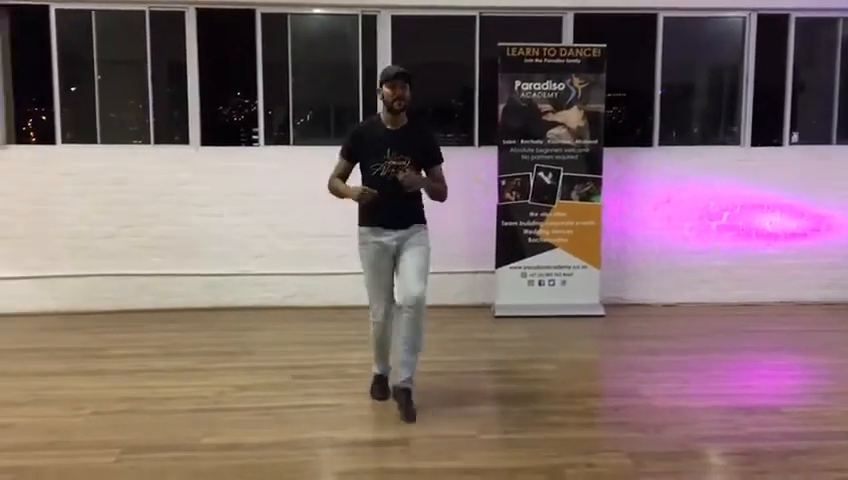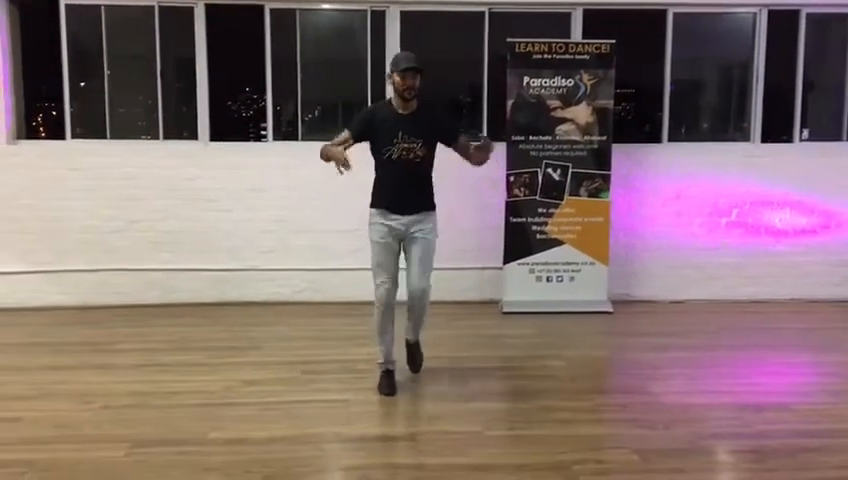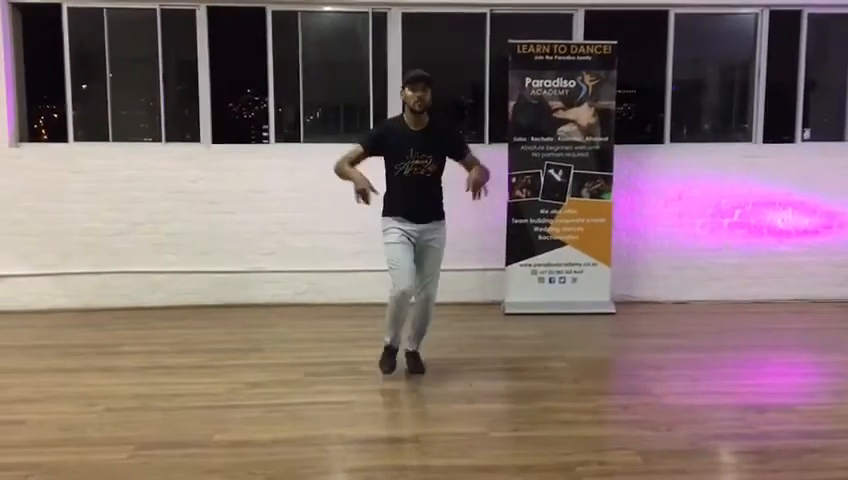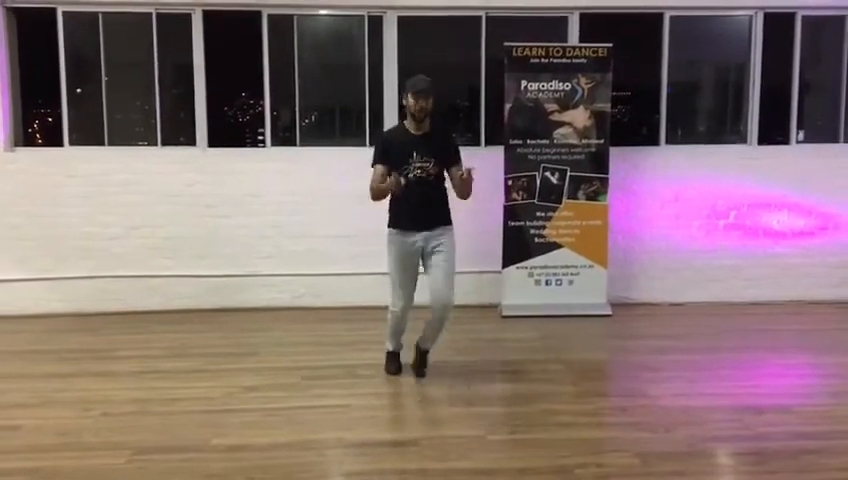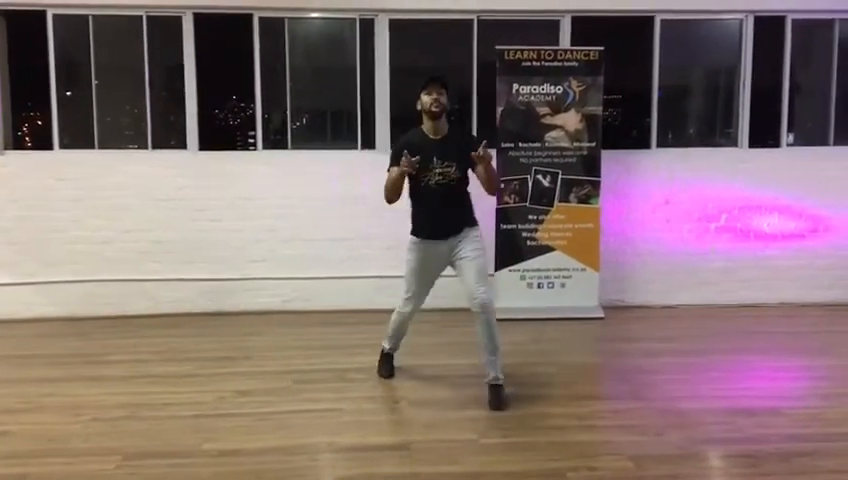
dt=0.3s
person 1, frame 1
left shoulder: (422, 136)
right shoulder: (362, 133)
left elbow: (442, 192)
right elbow: (334, 181)
left wrist: (422, 182)
right wrist: (350, 192)
left hip: (413, 232)
right hip: (374, 233)
left knee: (413, 300)
right knee: (381, 312)
left ankle: (404, 385)
right ankle: (380, 372)
person 1, frame 2
left shoulder: (433, 118)
right shoulder: (374, 116)
left elbow: (471, 155)
right elbow: (328, 150)
left wrist: (482, 149)
right wrist: (332, 152)
left hip: (423, 216)
right hip: (383, 216)
left knee: (419, 290)
right knee: (384, 292)
left ankle: (413, 339)
right ankle: (386, 366)
person 1, frame 3
left shoulder: (444, 132)
right shoulder: (387, 131)
left elbow: (475, 165)
right elbow: (341, 164)
left wrist: (479, 174)
right wrist: (356, 178)
left hip: (433, 225)
right hip: (397, 222)
left knee: (426, 295)
right knee: (402, 288)
left ankle: (413, 349)
right ankle: (391, 344)
person 1, frame 4
left shoulder: (444, 140)
right shoulder: (389, 140)
left elbow: (462, 193)
right elbow: (373, 193)
left wrist: (465, 182)
right wrist: (387, 186)
left hip: (440, 231)
right hip: (402, 233)
left knee: (442, 301)
right knee: (400, 303)
left ankle: (423, 346)
right ankle: (393, 349)
person 1, frame 5
left shoulder: (465, 142)
right shoulder: (407, 144)
left elbow: (492, 189)
right elbow: (389, 197)
left wrist: (486, 165)
right wrist: (400, 173)
left hip: (465, 235)
right hip: (425, 240)
left knee: (483, 303)
right knee: (409, 306)
left ankle: (494, 380)
right ankle: (388, 350)
